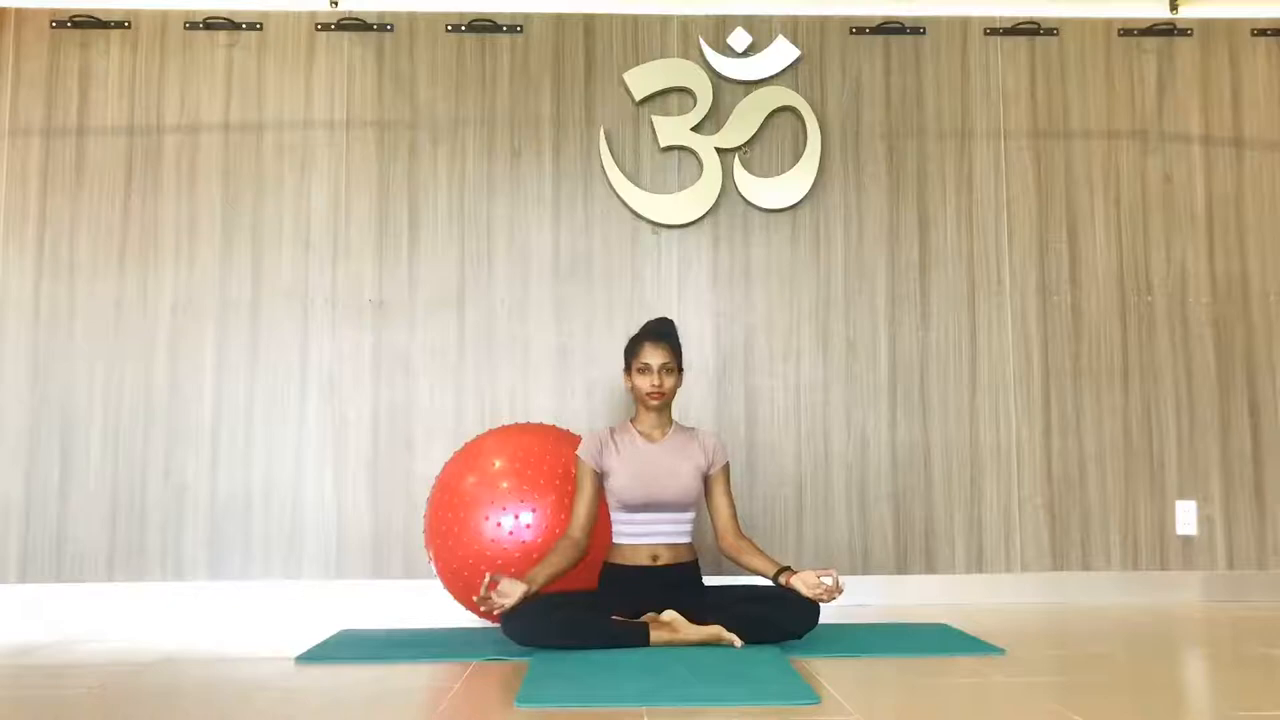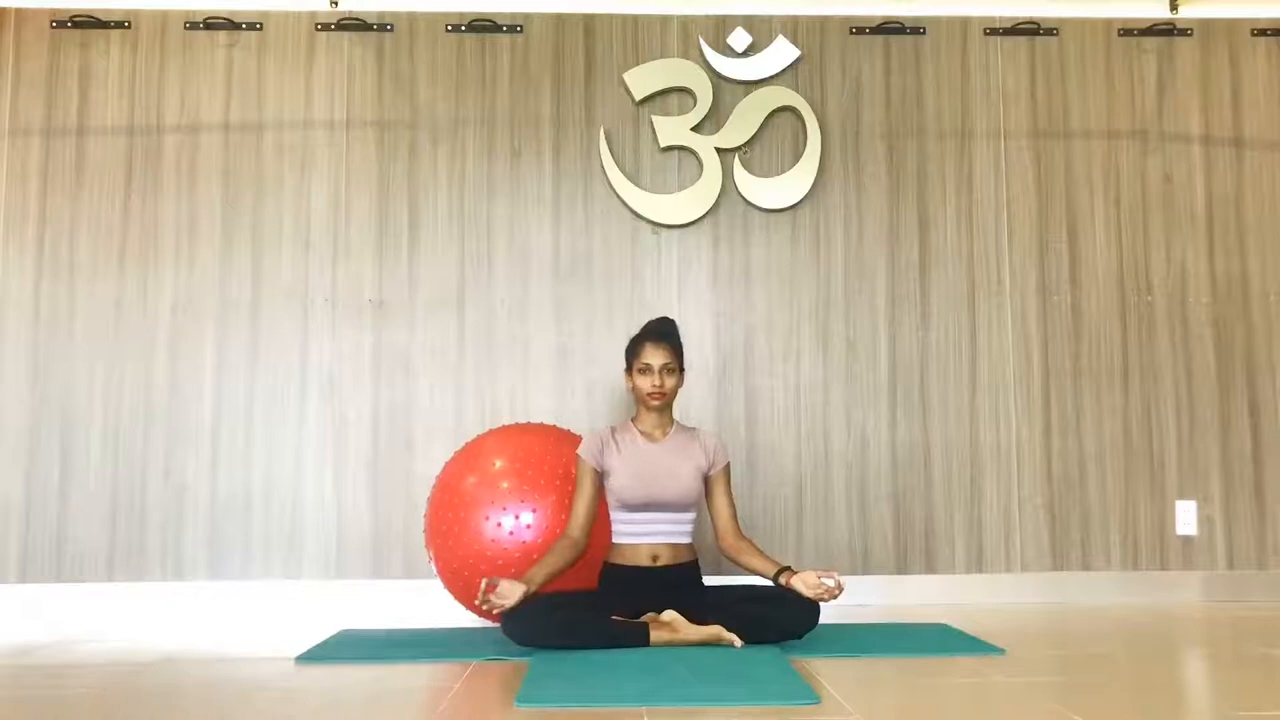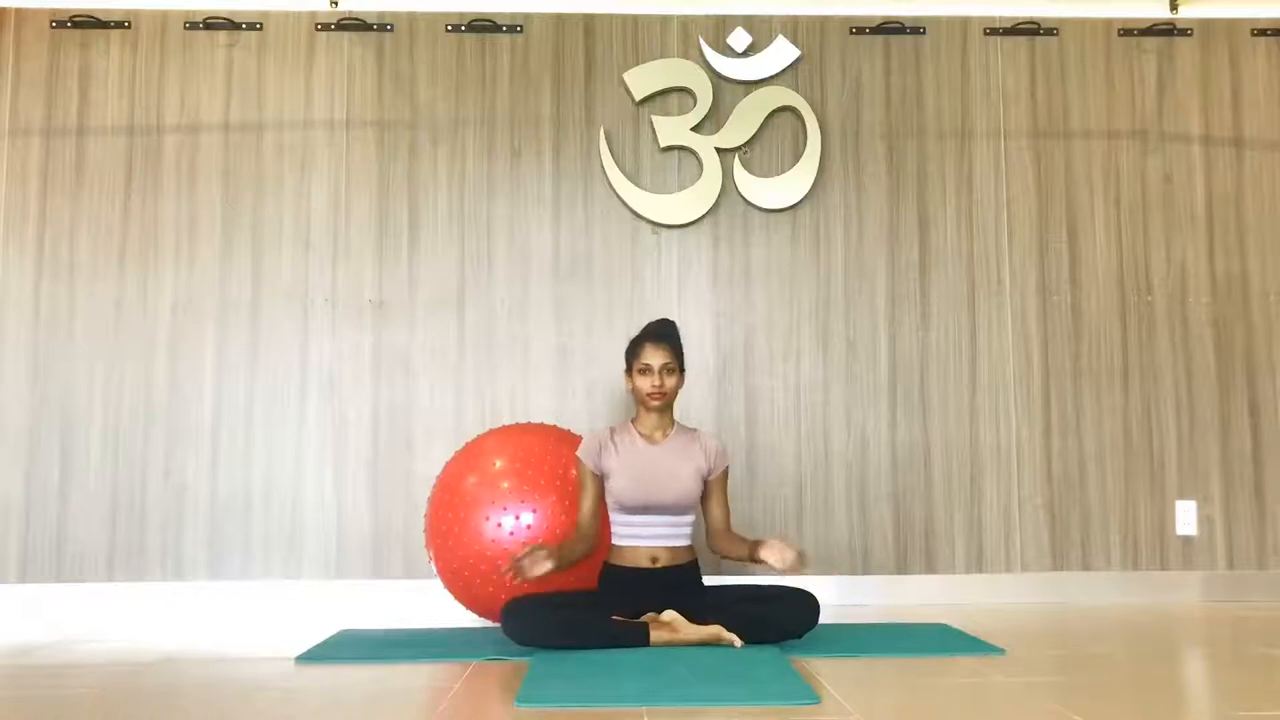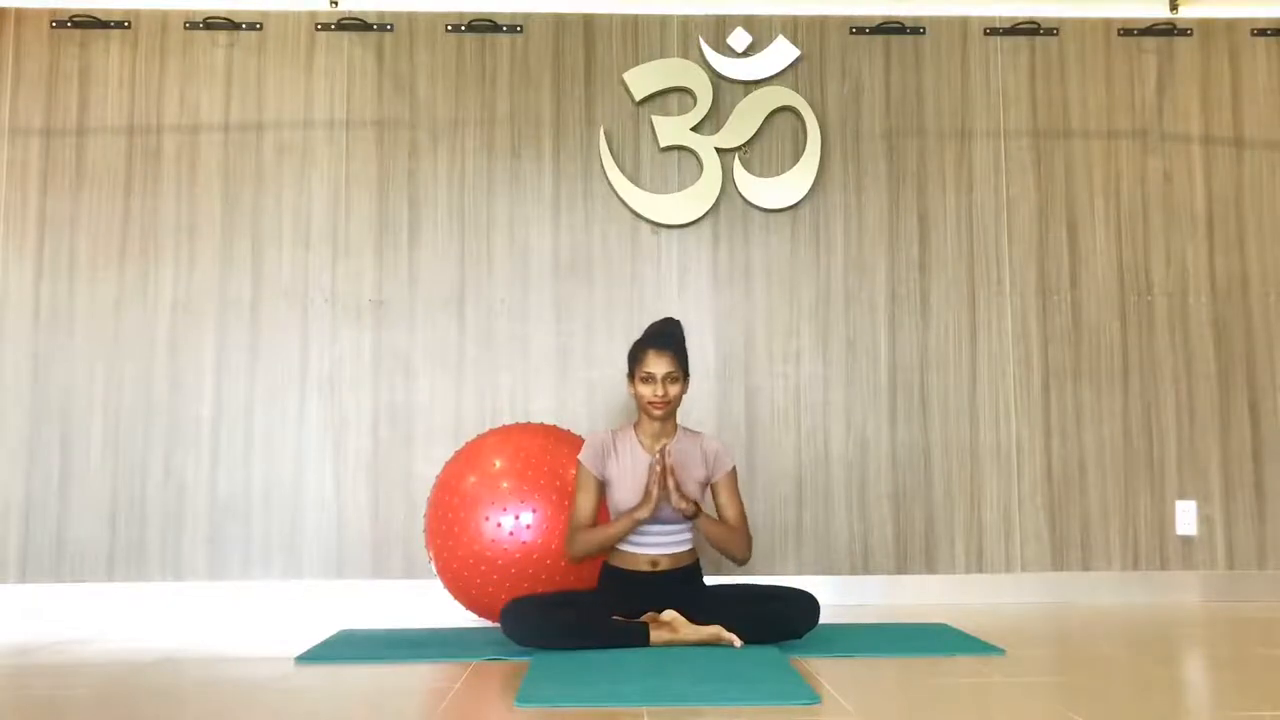
dt=0.5s
person 1, frame 1
left shoulder: (705, 446)
right shoulder: (599, 444)
left elbow: (730, 536)
right elbow: (576, 537)
left wrist: (788, 576)
right wrist: (527, 584)
left hip: (687, 588)
right hip: (618, 588)
left knee: (799, 608)
right knee: (521, 618)
right ankle: (679, 632)
person 1, frame 2
left shoulder: (706, 446)
right shoulder: (600, 444)
left elbow: (730, 537)
right elbow: (574, 537)
left wrist: (788, 576)
right wrist: (526, 584)
left hip: (686, 588)
right hip: (618, 588)
left knee: (800, 609)
right knee: (520, 619)
left ankle: (636, 629)
right ankle: (675, 633)
person 1, frame 3
left shoulder: (707, 447)
right shoulder: (599, 445)
left elbow: (719, 535)
right elbow: (585, 534)
left wrist: (758, 550)
right wrist: (553, 557)
left hip: (687, 588)
right hip: (618, 588)
left knee: (800, 607)
right knee: (519, 618)
left ankle: (641, 628)
right ankle: (675, 633)
person 1, frame 4
left shoulder: (709, 450)
right shoulder: (601, 447)
left elbow: (741, 550)
right elbow: (576, 546)
left wrist: (688, 506)
right wrist: (641, 510)
left hip: (687, 589)
right hip: (619, 589)
left knee: (802, 608)
right knee: (518, 618)
left ankle: (640, 627)
right ankle: (671, 633)
